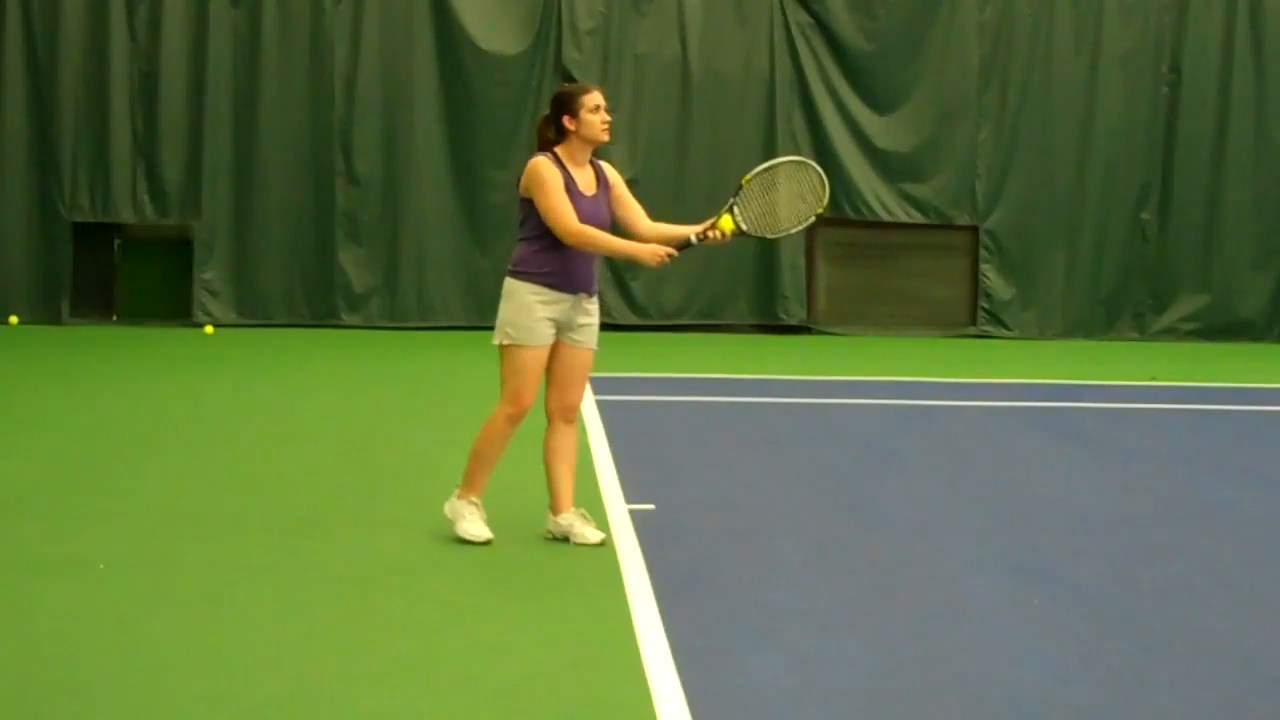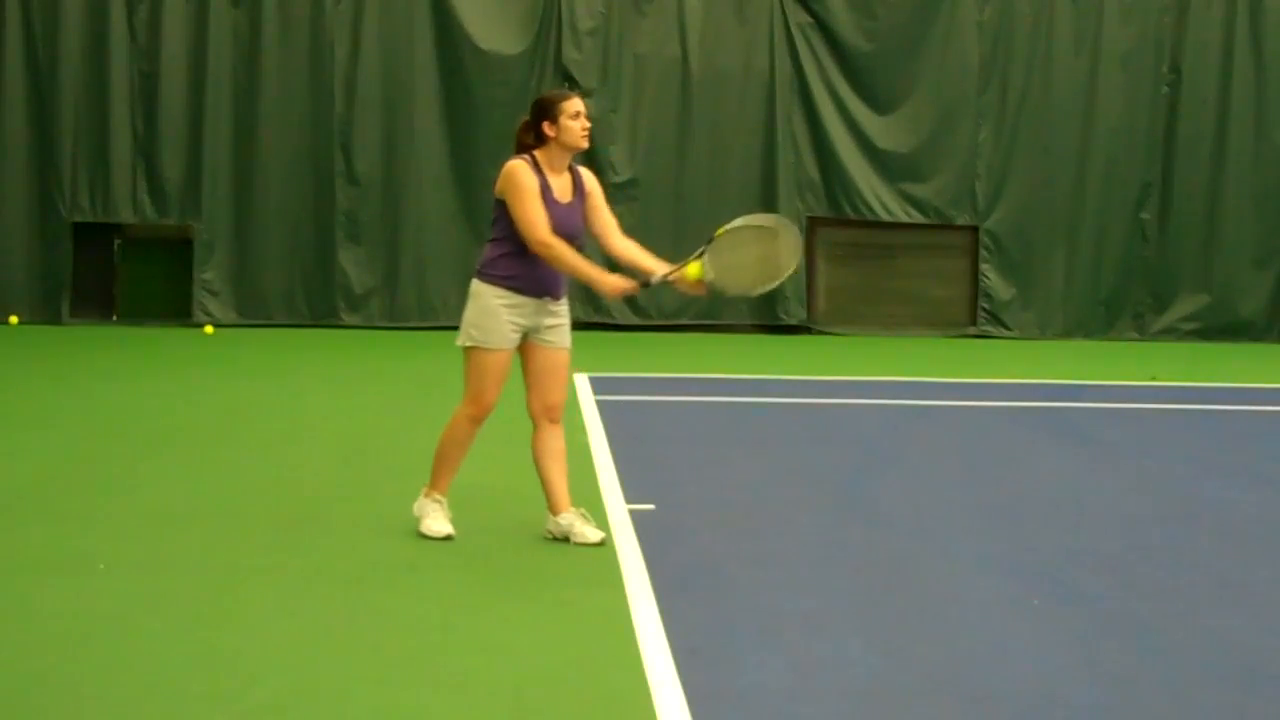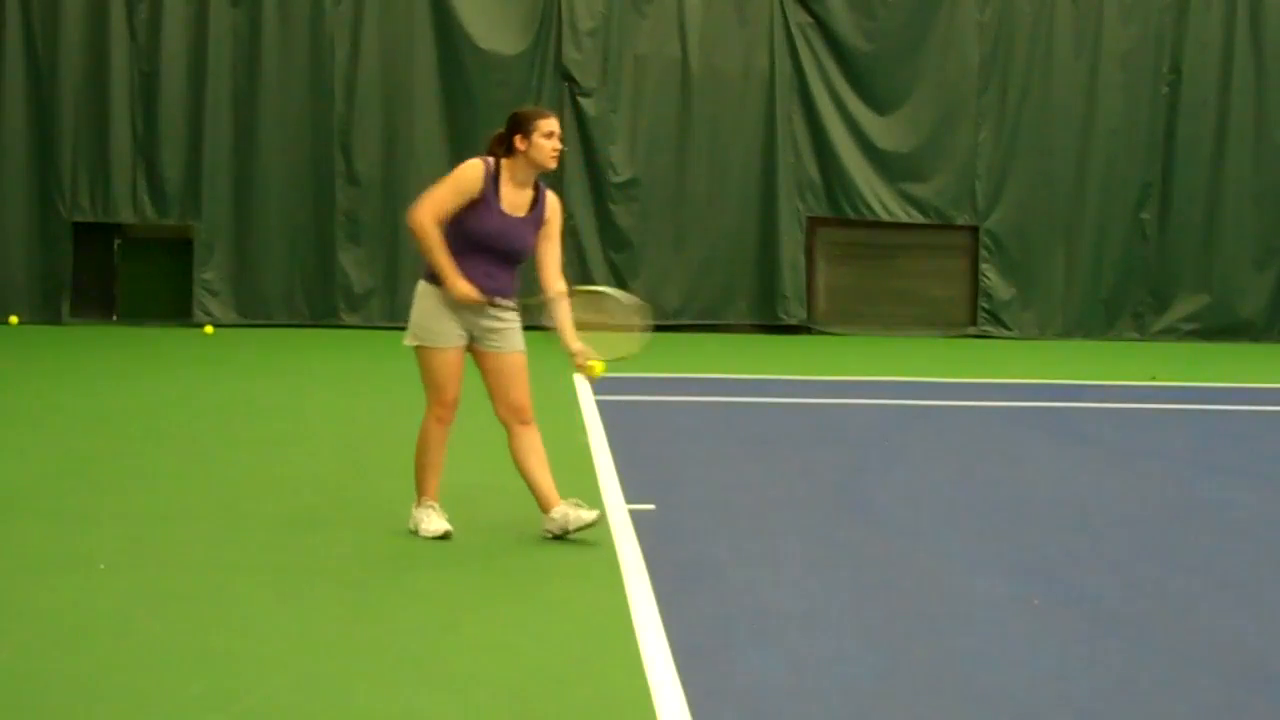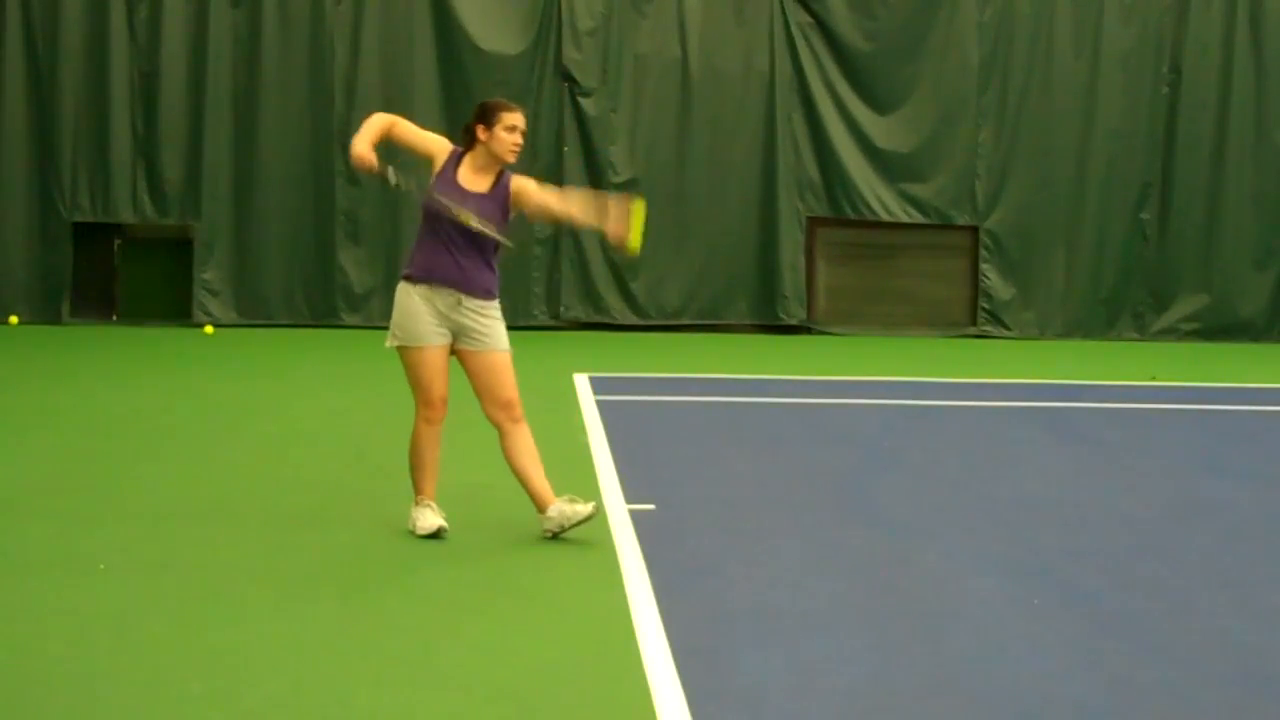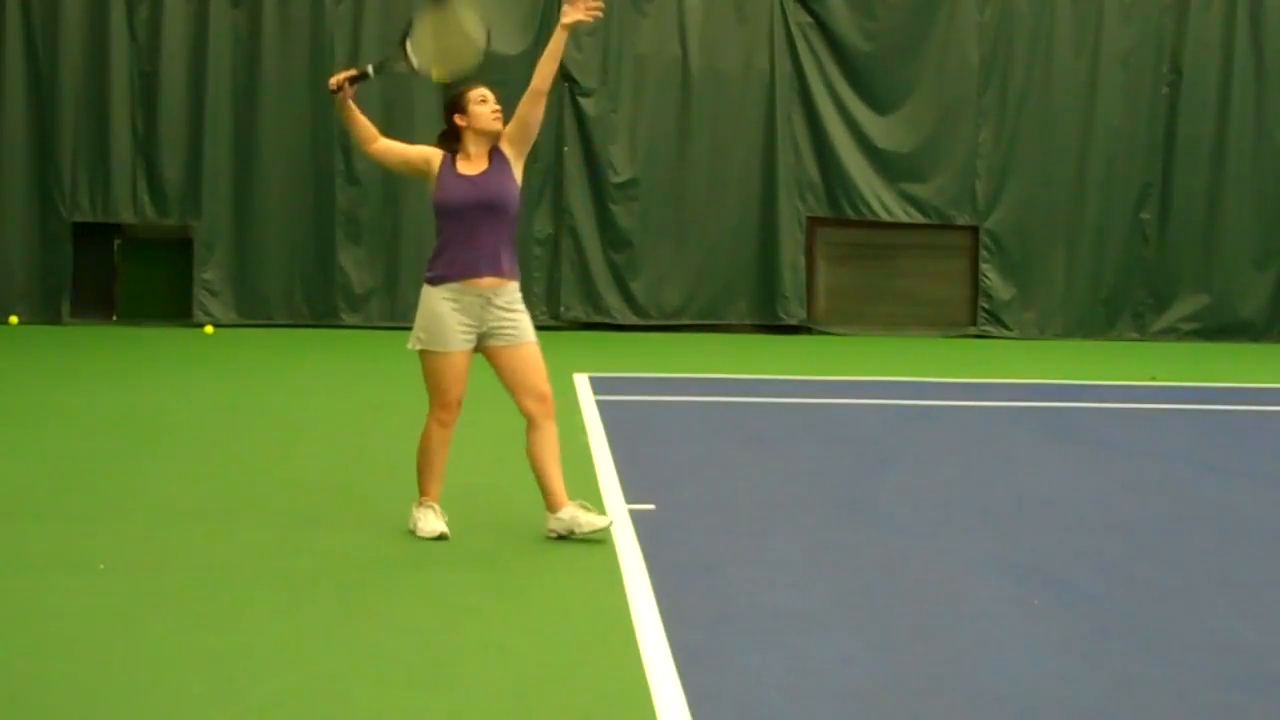
dt=0.3s
person 1, frame 1
left shoulder: (606, 174)
right shoulder: (542, 168)
left elbow: (643, 226)
right elbow: (571, 233)
left wrist: (699, 231)
right wrist: (636, 252)
left hip: (581, 303)
right hip: (533, 296)
left knee: (565, 412)
right knee: (515, 406)
left ankle: (563, 513)
right ankle: (465, 500)
person 1, frame 2
left shoulder: (584, 180)
right shoulder: (519, 171)
left elbow: (616, 241)
right elbow: (540, 241)
left wrist: (669, 272)
right wrist: (599, 280)
left hip: (551, 306)
right hip: (500, 299)
left knee: (550, 412)
right knee: (478, 407)
left ankle: (561, 514)
right ankle: (433, 499)
person 1, frame 3
left shoulder: (549, 205)
right shoulder: (478, 174)
left elbow: (551, 277)
right elbow: (421, 218)
left wrist: (570, 339)
right wrist: (451, 277)
left hip: (499, 312)
right hip: (442, 301)
left knee: (520, 414)
right knee: (443, 408)
left ankle: (556, 511)
right ankle: (427, 506)
person 1, frame 4
left shoulder: (515, 187)
right shoulder: (445, 155)
left elbow: (555, 200)
right elbow: (384, 121)
left wrist: (596, 211)
right wrist: (362, 144)
left hip: (479, 307)
right hip: (422, 299)
left knee: (508, 410)
right knee: (432, 408)
left ankle: (551, 508)
right ankle: (425, 505)
person 1, frame 5
left shoulder: (510, 153)
right shoulder: (436, 162)
left elbow: (539, 91)
right elbow: (373, 144)
right wrist: (345, 100)
left hip: (505, 303)
right hip: (448, 302)
left knee: (539, 405)
right knee: (445, 410)
left ankle: (560, 511)
right ankle: (426, 506)
